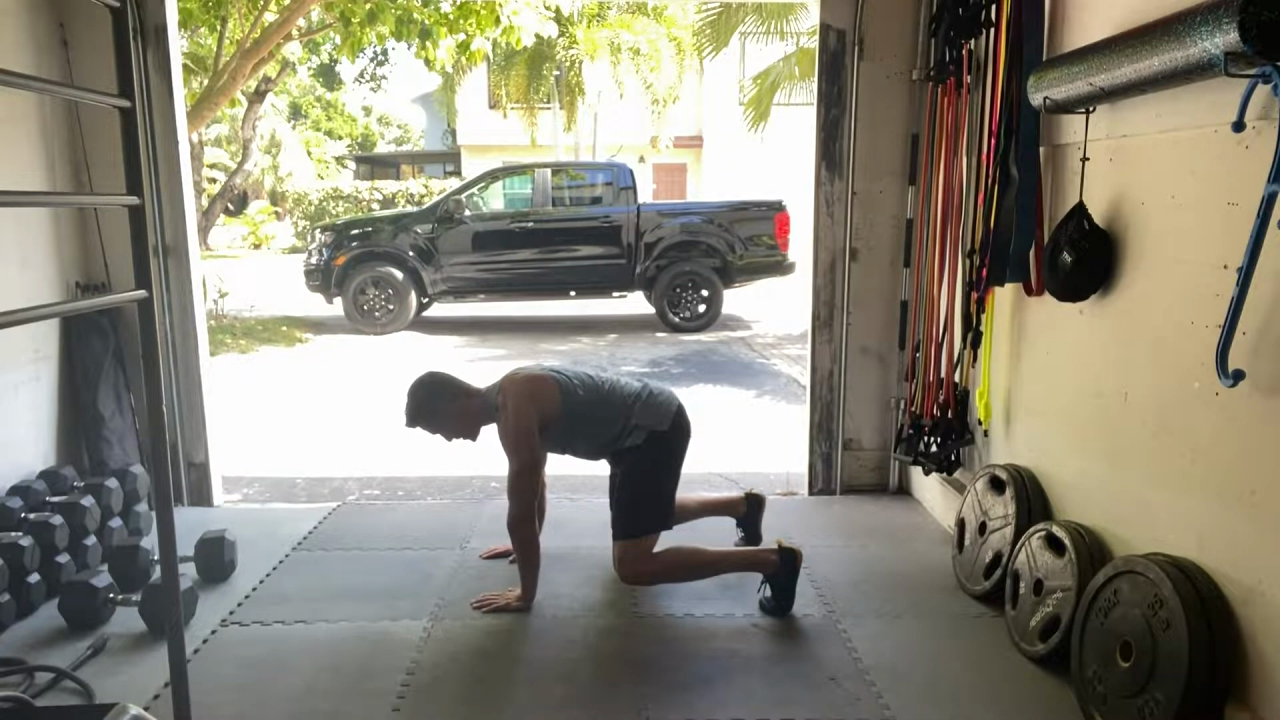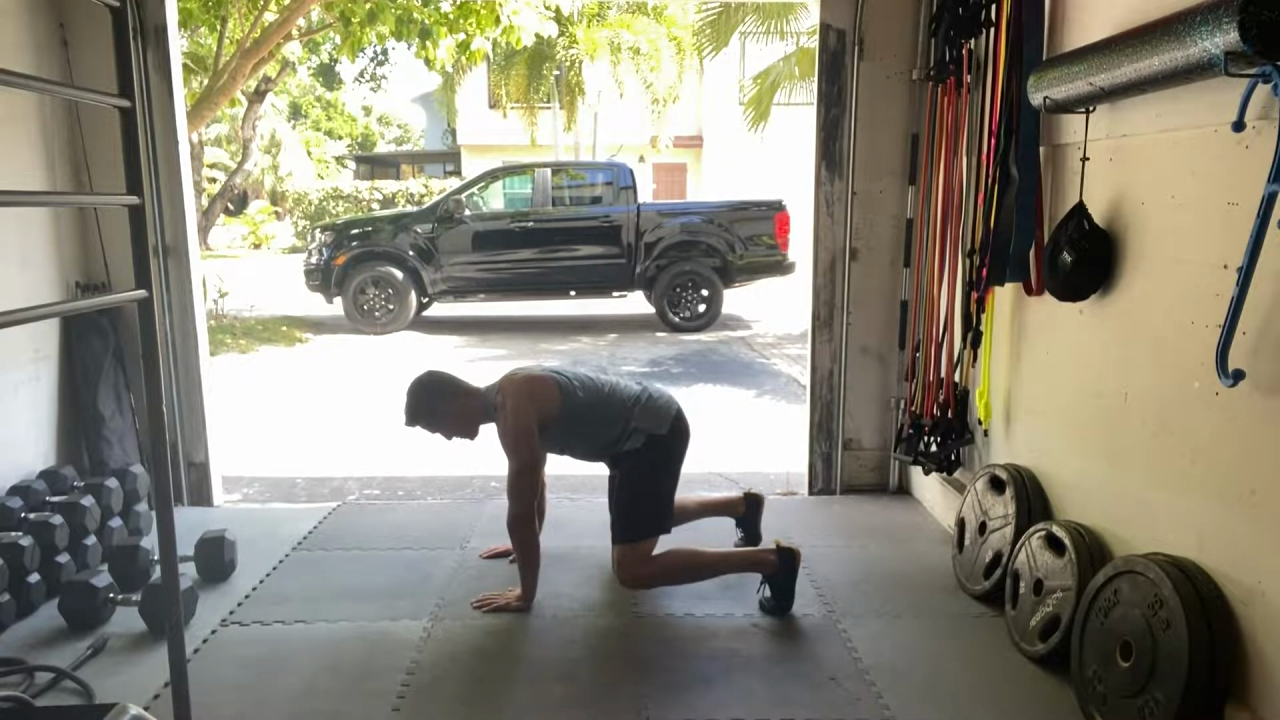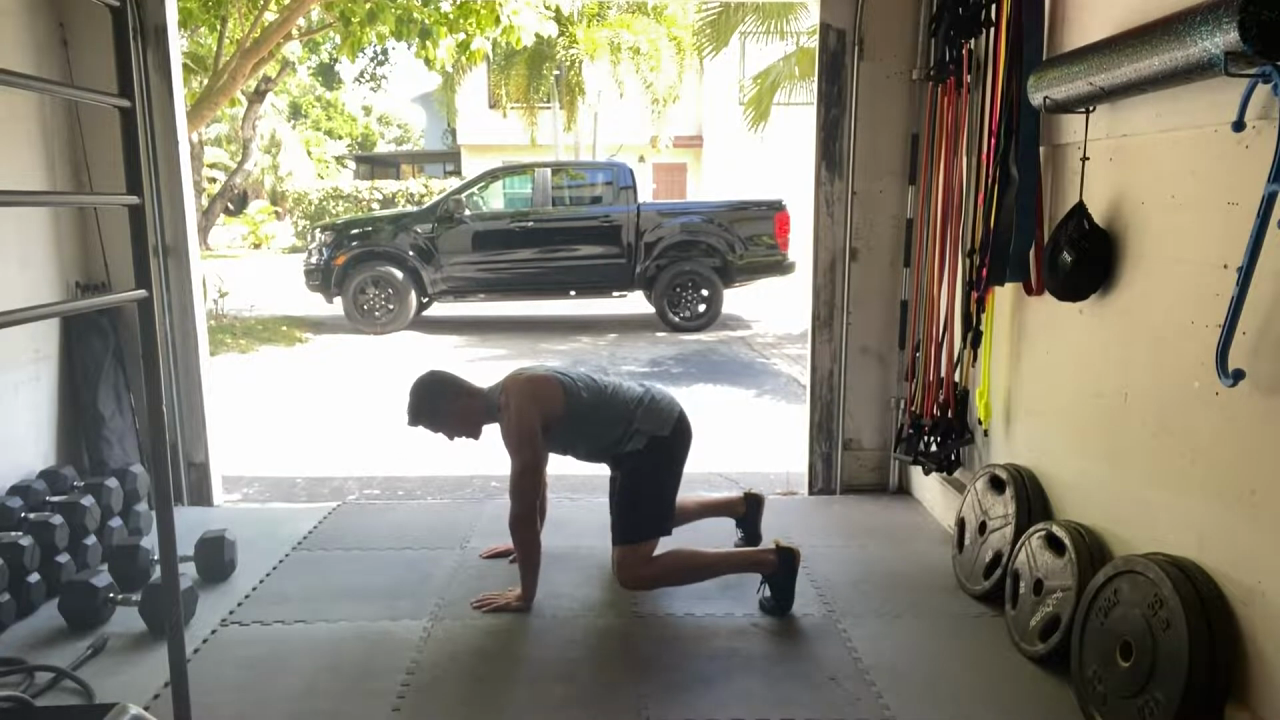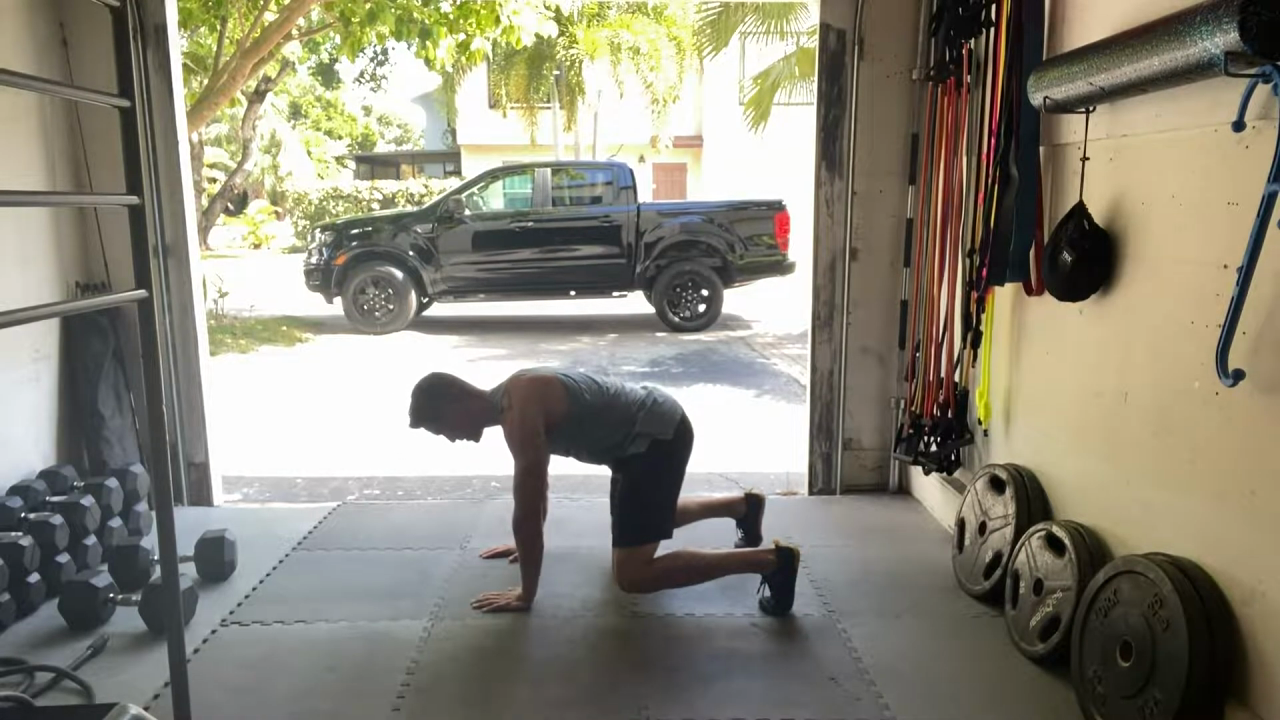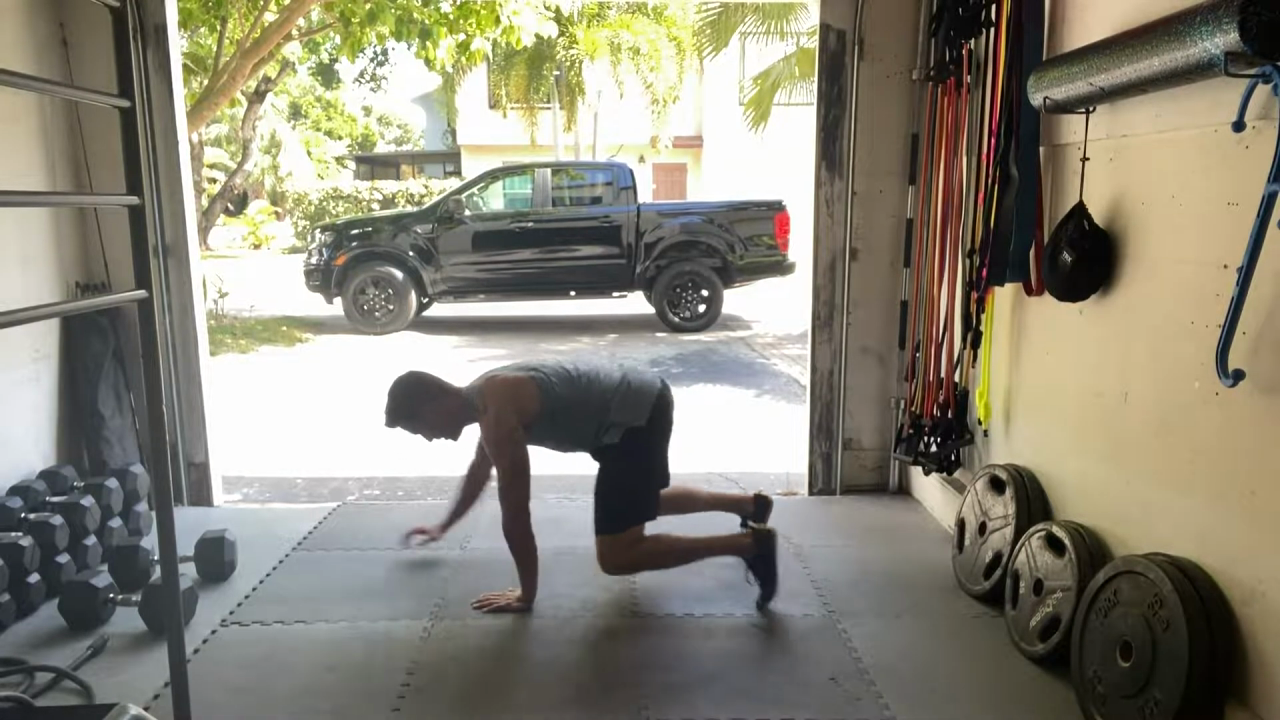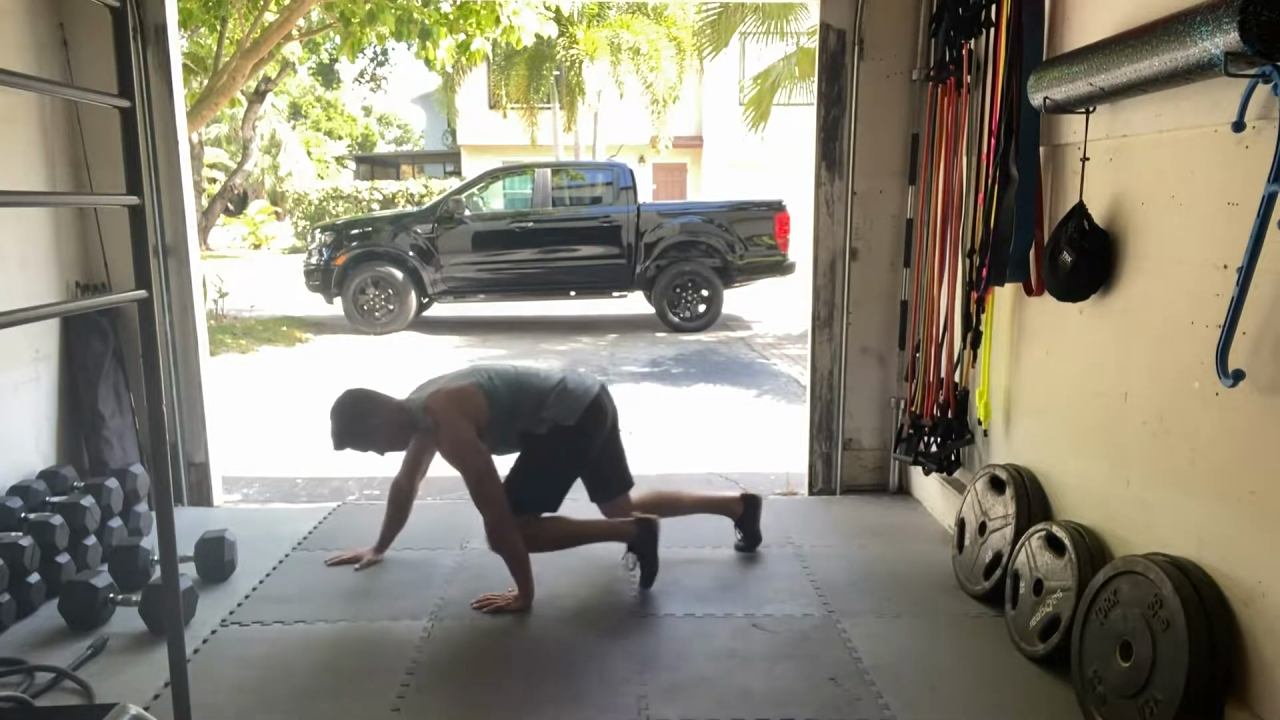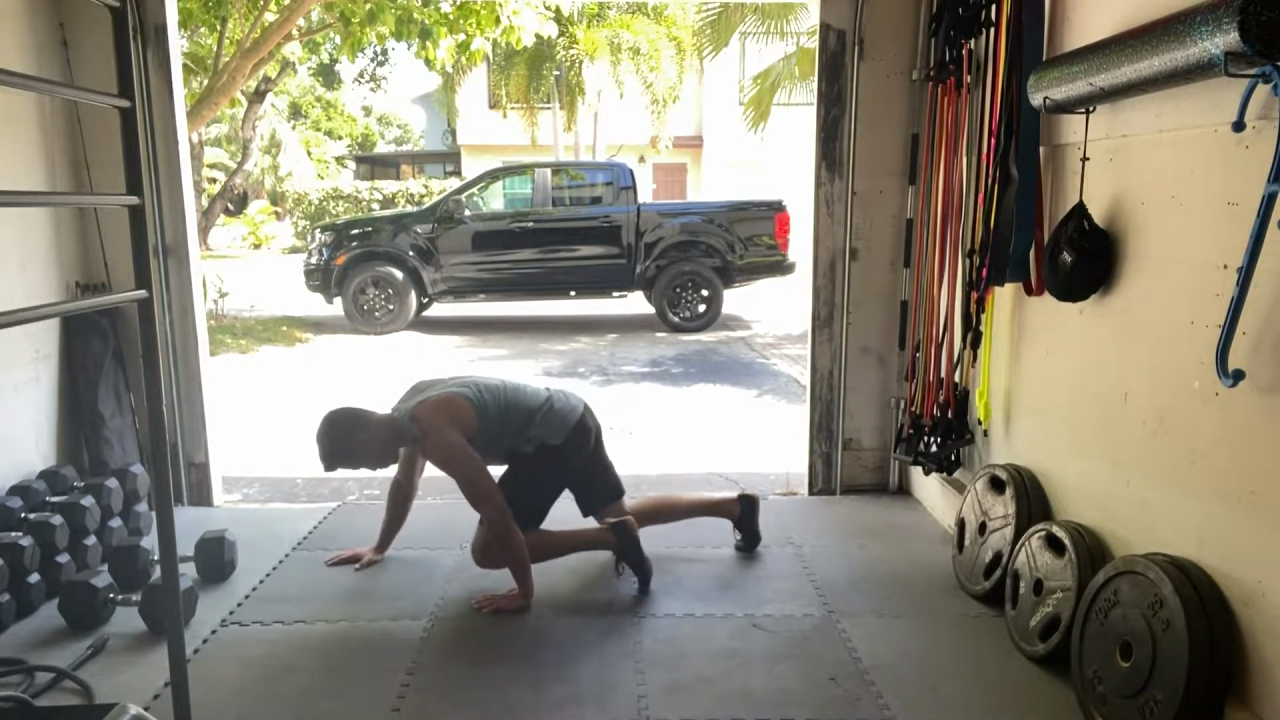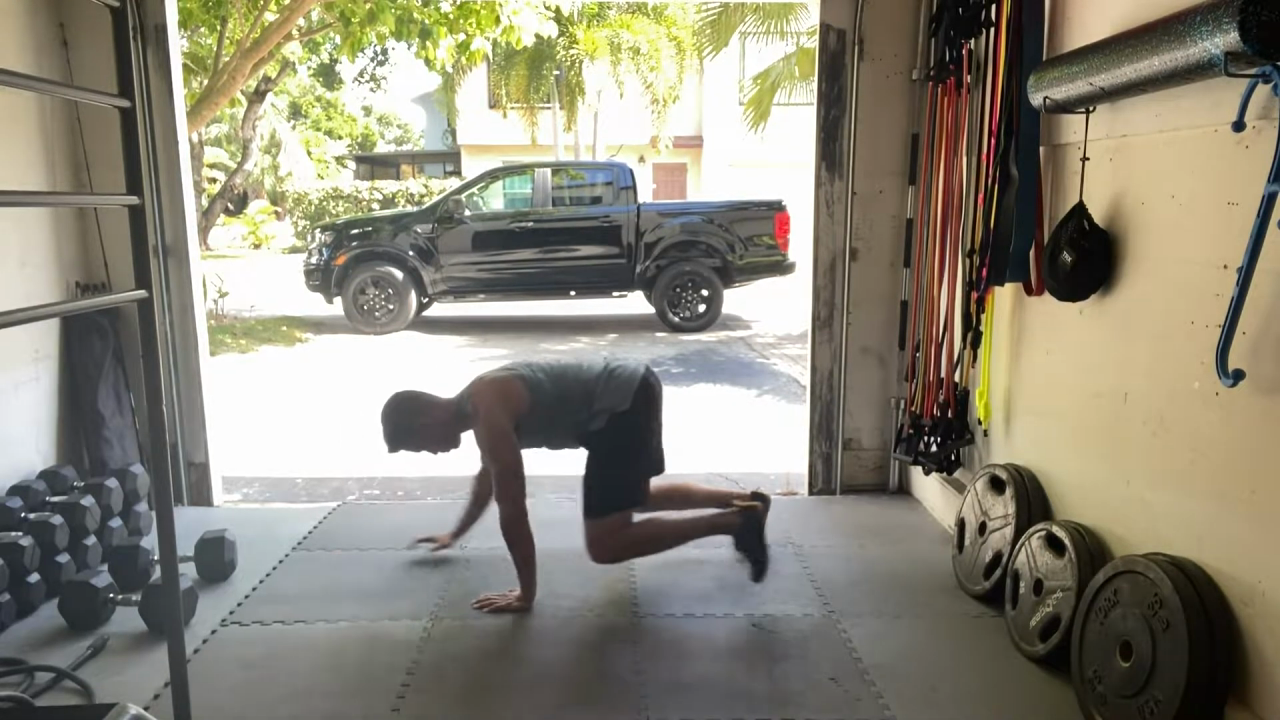
dt=0.3s
person 1, frame 1
left shoulder: (514, 413)
right shoulder: (511, 394)
left elbow: (521, 511)
right elbow: (535, 482)
left wrist: (526, 594)
right wrist: (527, 543)
left hip: (655, 429)
right hip: (648, 419)
left knee: (632, 566)
right knee: (640, 516)
left ankle: (773, 560)
right ankle: (743, 505)
person 1, frame 2
left shoulder: (513, 413)
right shoulder: (510, 394)
left elbow: (521, 511)
right elbow: (535, 482)
left wrist: (526, 594)
right wrist: (527, 543)
left hip: (653, 432)
right hip: (647, 423)
left knee: (632, 570)
right knee: (637, 518)
left ankle: (771, 560)
right ankle: (741, 505)
person 1, frame 3
left shoulder: (516, 412)
right shoulder: (512, 395)
left elbow: (523, 510)
right elbow: (536, 483)
left wrist: (526, 594)
right wrist: (528, 543)
left hip: (656, 434)
right hip: (649, 426)
left knee: (632, 572)
right knee: (638, 519)
left ankle: (772, 560)
right ankle: (742, 505)
person 1, frame 4
left shoulder: (519, 413)
right shoulder: (513, 398)
left elbow: (527, 511)
right elbow: (538, 484)
left wrist: (526, 594)
right wrist: (528, 543)
left hip: (658, 437)
right hip: (651, 428)
left knee: (632, 575)
right knee: (640, 518)
left ankle: (771, 559)
right ankle: (742, 505)
person 1, frame 5
left shoulder: (497, 415)
right shoulder: (482, 397)
left elbow: (516, 514)
right elbow: (479, 469)
left wrist: (527, 595)
right wrist: (444, 525)
left hip: (637, 415)
right hip: (643, 400)
left knee: (615, 557)
right knee: (644, 502)
left ankle: (749, 542)
right ankle: (751, 505)
person 1, frame 6
left shoulder: (446, 424)
right shoulder: (421, 410)
left elbow: (497, 516)
right elbow: (406, 483)
left wrist: (525, 593)
right wrist: (377, 549)
left hip: (573, 417)
right hip: (585, 402)
left knee: (519, 530)
right knee: (621, 507)
left ankle: (634, 533)
right ankle: (740, 507)
person 1, frame 7
left shoulder: (434, 436)
right shoulder: (408, 415)
left elbow: (496, 514)
right elbow: (403, 485)
left wrist: (525, 590)
right wrist: (377, 548)
left hip: (557, 435)
right hip: (573, 422)
left knee: (486, 551)
right knee: (618, 513)
left ankle: (614, 537)
right ankle: (738, 506)
person 1, frame 8
left shoulder: (487, 418)
right shoulder: (470, 404)
left elbow: (513, 512)
right elbow: (490, 479)
left wrist: (526, 594)
right wrist: (455, 534)
left hip: (623, 402)
right hip: (630, 390)
left knee: (606, 546)
right knee: (638, 497)
left ankle: (737, 520)
right ankle: (747, 503)
